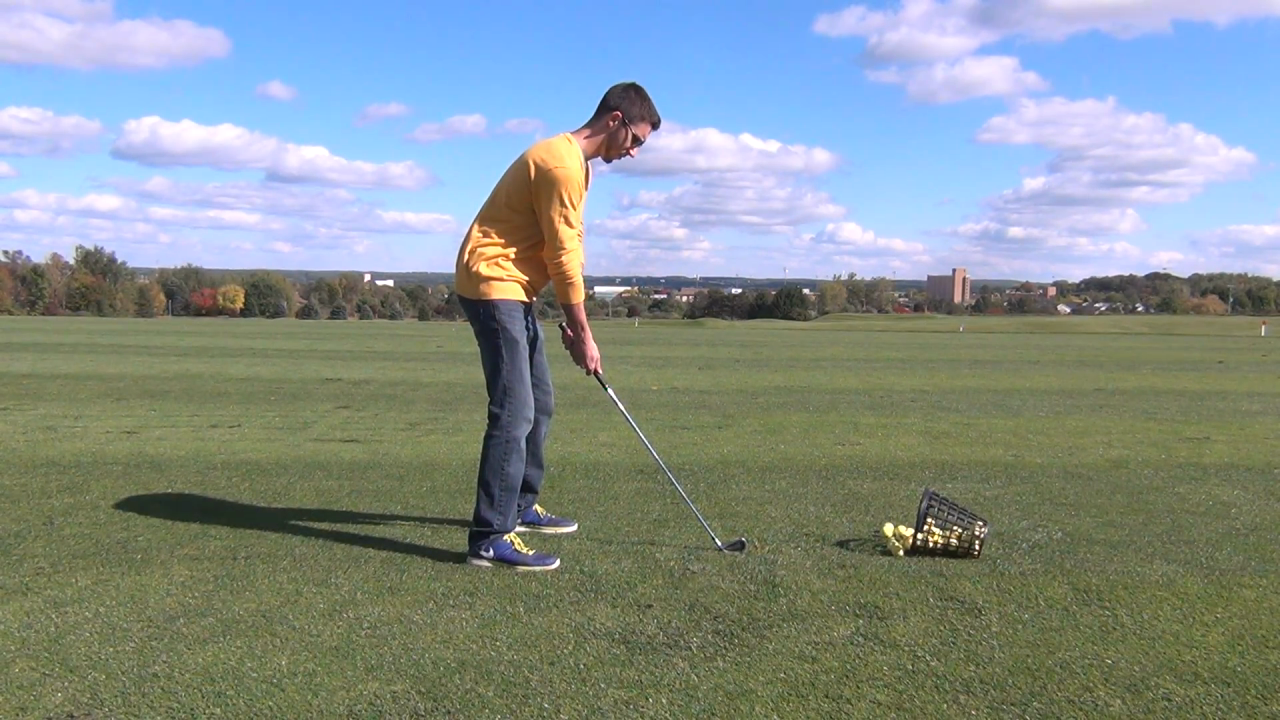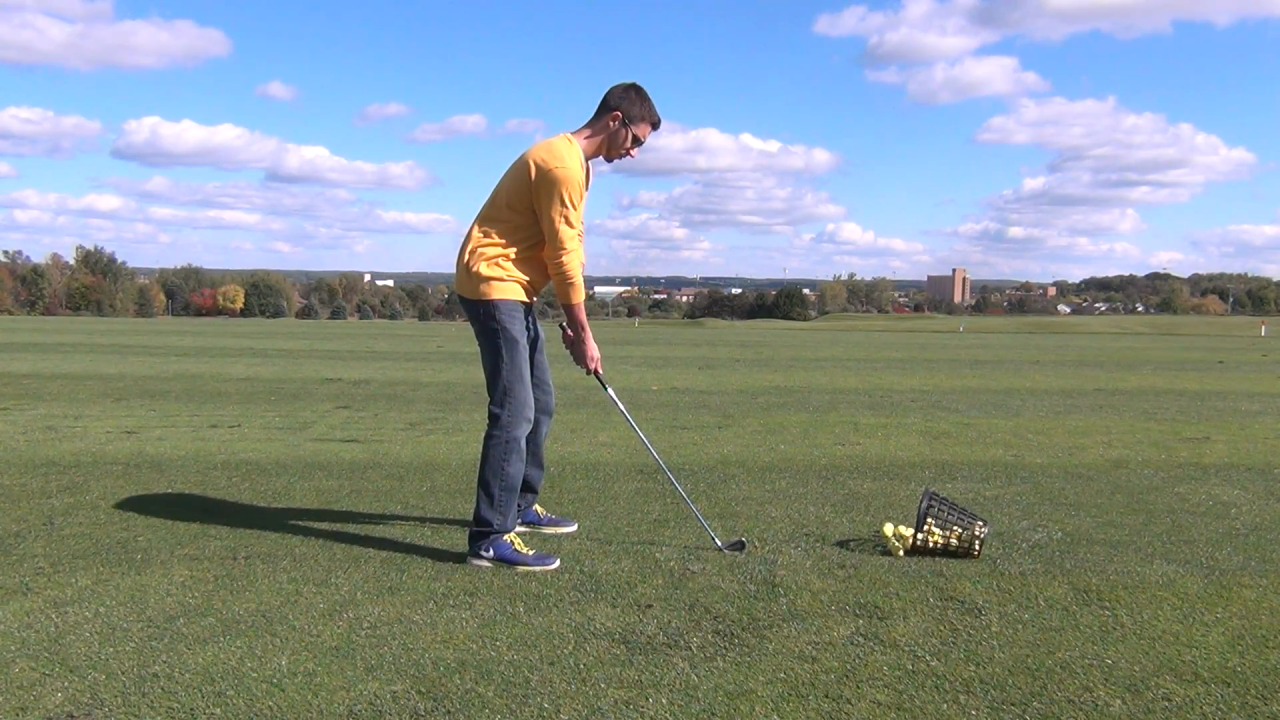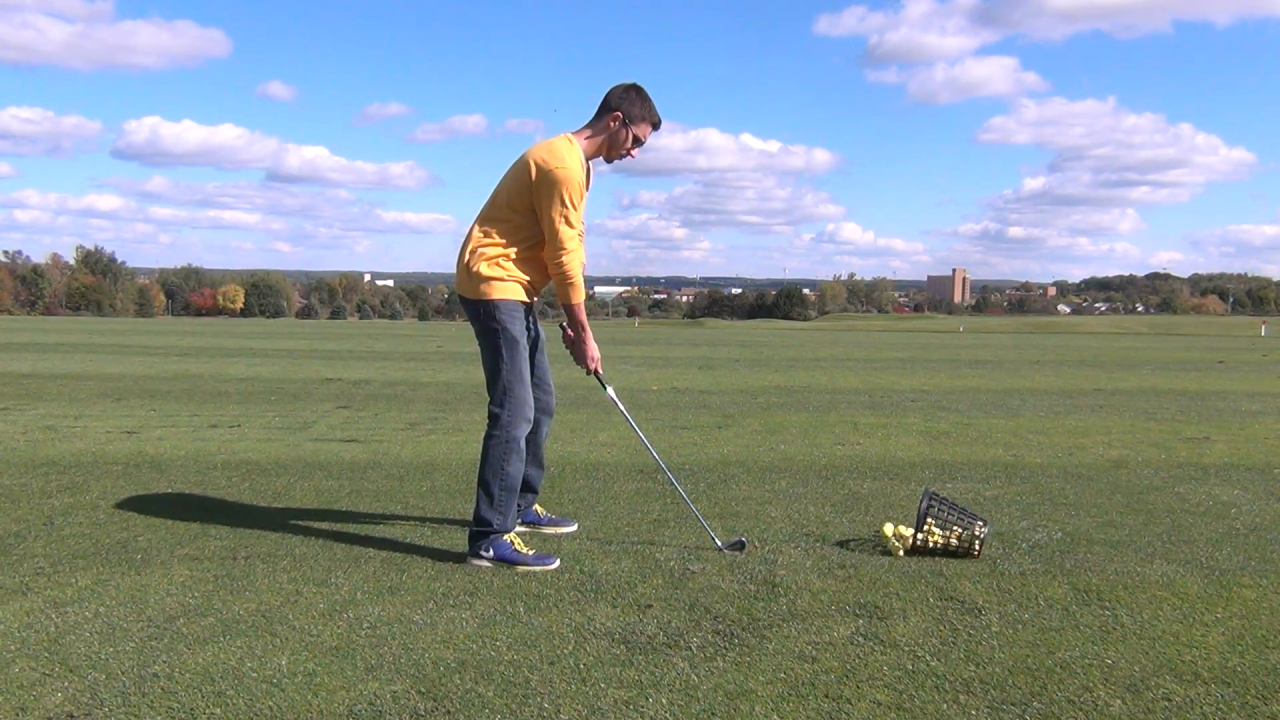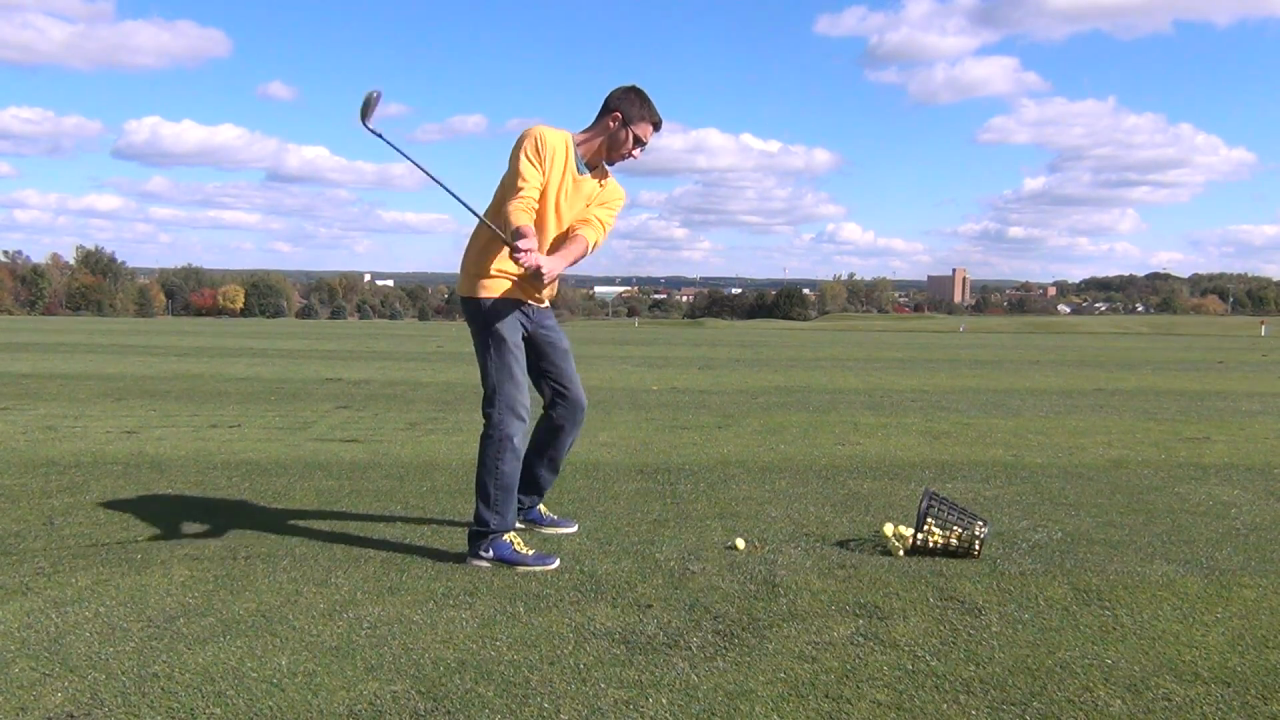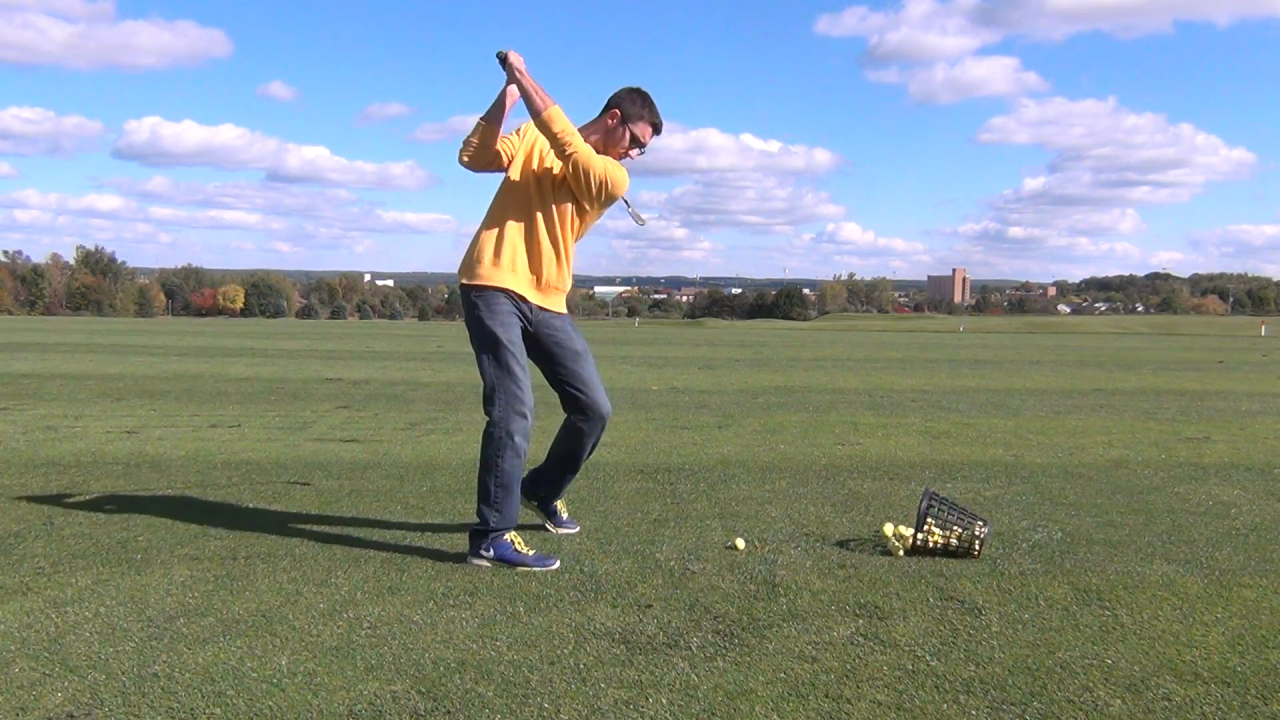
dt=0.4s
person 1, frame 1
left shoulder: (574, 160)
right shoulder: (561, 163)
left elbow: (569, 248)
right elbow: (562, 256)
left wrist: (575, 326)
right wrist: (582, 333)
left hip: (512, 289)
right hip: (494, 284)
left knee: (538, 404)
right knee: (514, 411)
left ankle: (519, 506)
right ankle: (490, 537)
person 1, frame 2
left shoulder: (576, 162)
right shoulder: (562, 164)
left elbow: (570, 249)
right elbow: (562, 256)
left wrist: (575, 324)
right wrist: (583, 333)
left hip: (514, 289)
right hip: (494, 284)
left knee: (539, 404)
right knee: (515, 411)
left ankle: (521, 505)
right ankle: (490, 537)
person 1, frame 3
left shoulder: (579, 164)
right shoulder: (562, 164)
left elbow: (574, 249)
right elbow: (562, 257)
left wrist: (576, 323)
right wrist: (583, 333)
left hip: (516, 288)
right hip: (494, 284)
left knee: (540, 403)
right knee: (514, 411)
left ankle: (520, 505)
right ankle: (490, 537)
person 1, frame 4
left shoulder: (610, 190)
right shoulder: (543, 141)
left elbow: (584, 237)
right elbow: (519, 202)
left wrist: (552, 264)
right wrist: (523, 239)
left hip: (533, 298)
right hip: (492, 287)
left knee: (569, 403)
right knee: (510, 410)
left ankle: (525, 502)
right ankle: (490, 536)
person 1, frame 5
left shoulder: (613, 179)
right shoulder: (532, 135)
left elbow: (564, 140)
right elbow: (474, 157)
left wrist: (522, 77)
right wrist: (505, 96)
left hip: (547, 303)
right hip: (491, 287)
left knee: (593, 409)
right knee: (513, 411)
left ankle: (541, 490)
right ankle: (492, 536)
